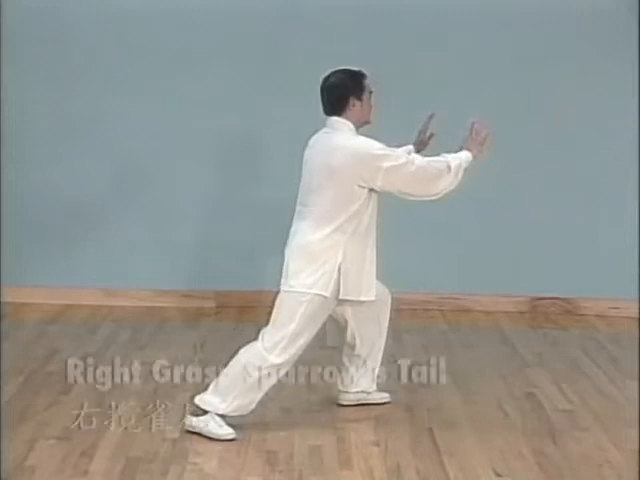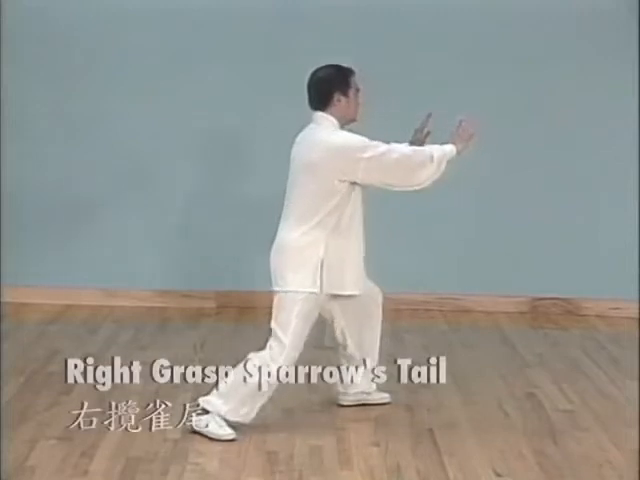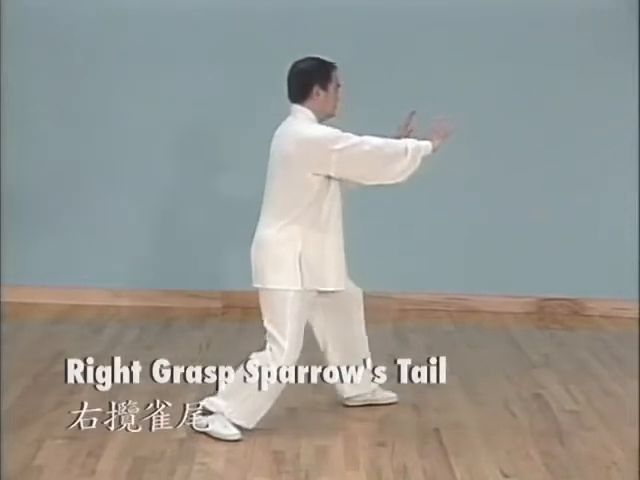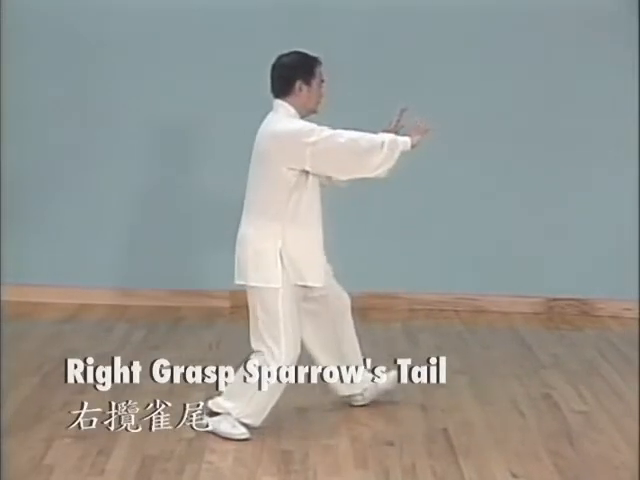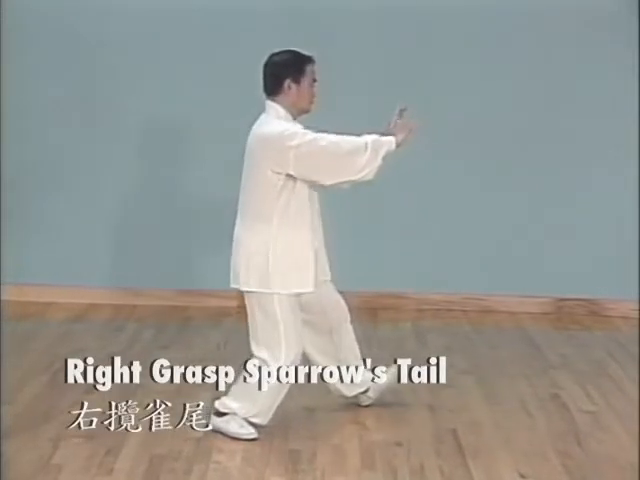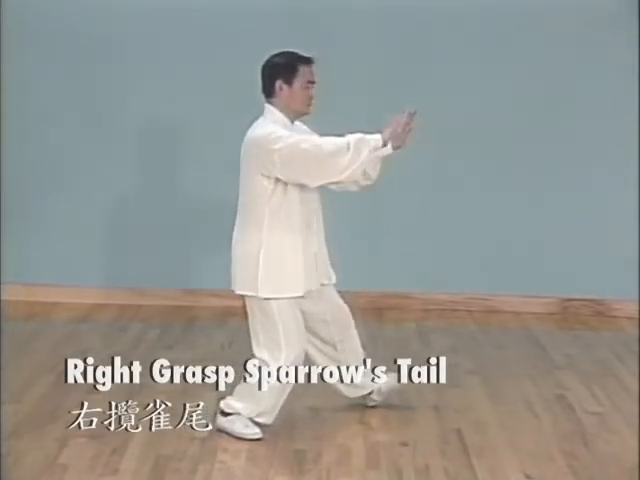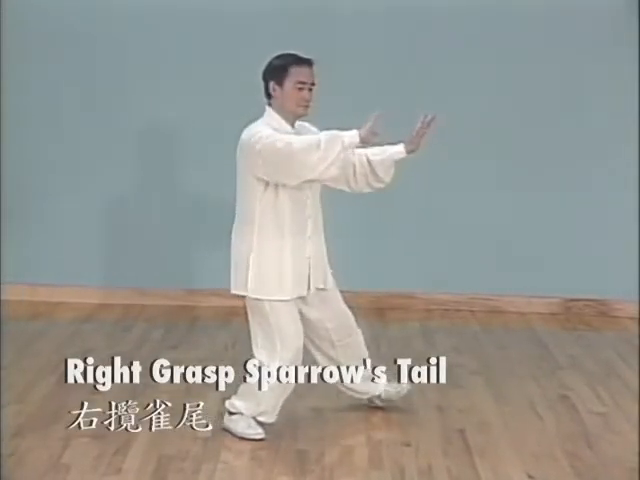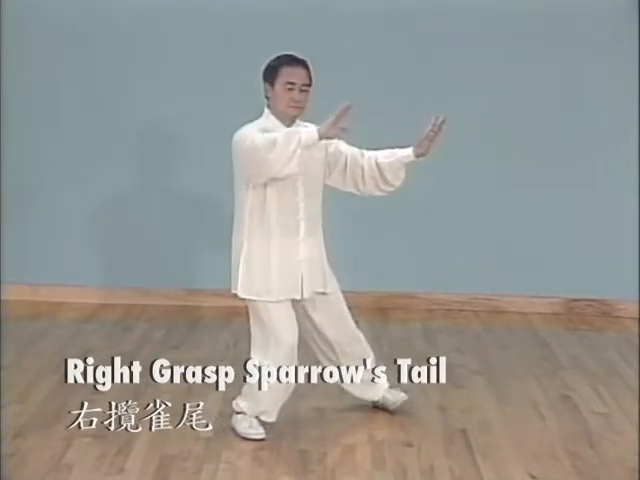
dt=0.4s
person 1, frame 1
left shoulder: (323, 142)
right shoulder: (357, 151)
right elbow: (426, 178)
left wrist: (413, 148)
right wrist: (467, 154)
left hip: (327, 259)
right hip: (317, 266)
left knee: (375, 303)
right knee: (278, 345)
left ankle: (356, 386)
right ankle: (210, 410)
person 1, frame 2
left shoulder: (315, 138)
right shoulder: (338, 146)
left elbow: (379, 160)
right elbow: (407, 168)
left wrist: (411, 145)
right wrist: (452, 148)
left hip: (324, 258)
right hip: (306, 263)
left knee: (366, 302)
right knee: (282, 351)
left ankle: (356, 386)
right ankle: (215, 410)
person 1, frame 3
left shoulder: (298, 132)
right shoulder: (312, 139)
left elbow: (360, 156)
right elbow: (374, 160)
left wrist: (396, 142)
right wrist: (427, 145)
left hip: (304, 254)
right hip: (287, 258)
left knee: (345, 304)
right knee: (283, 350)
left ankle: (356, 387)
right ankle: (221, 413)
person 1, frame 4
left shoulder: (287, 130)
right shoulder: (289, 134)
left elbow: (341, 155)
right elbow: (348, 152)
left wrist: (387, 141)
right wrist: (404, 142)
left hip: (293, 254)
right hip: (273, 256)
left knee: (332, 308)
right knee: (279, 349)
left ankle: (357, 386)
right ankle: (226, 412)
person 1, frame 5
left shoulder: (285, 132)
right shoulder: (275, 135)
left elbow: (331, 160)
right elbow: (335, 156)
left wrist: (381, 141)
right wrist: (390, 142)
left hip: (293, 257)
right hip: (270, 261)
left knee: (330, 316)
right knee: (281, 351)
left ankle: (359, 385)
right ankle: (231, 411)
person 1, frame 6
left shoulder: (296, 133)
right shoulder: (266, 138)
left elbow: (335, 165)
right elbow: (327, 158)
left wrist: (386, 145)
right wrist: (380, 140)
left hip: (299, 259)
right hip: (271, 263)
left knee: (332, 322)
right knee: (284, 351)
left ankle: (363, 386)
right ankle: (236, 412)
person 1, frame 7
left shoulder: (305, 134)
right shoulder: (258, 139)
left elbow: (351, 167)
right elbow: (300, 157)
left wrist: (403, 149)
right wrist: (355, 137)
left hip: (305, 261)
right hip: (268, 263)
left knee: (336, 326)
right knee: (283, 347)
left ankle: (368, 387)
right ankle: (241, 411)
person 1, frame 8
left shoulder: (313, 140)
right shoulder: (249, 138)
left elbow: (361, 168)
right elbow: (272, 154)
left wrist: (413, 153)
right wrist: (318, 133)
left hip: (308, 262)
right hip: (267, 264)
left knee: (339, 331)
right knee: (280, 344)
left ankle: (373, 389)
right ankle: (248, 410)
